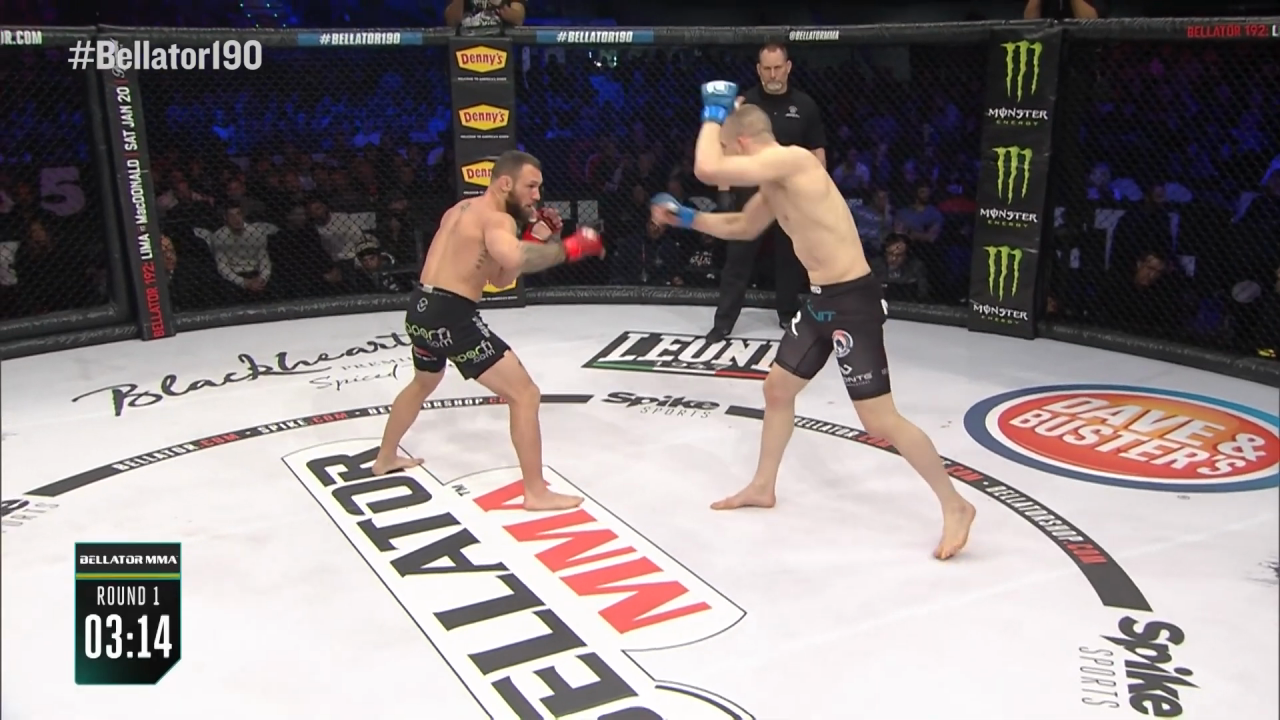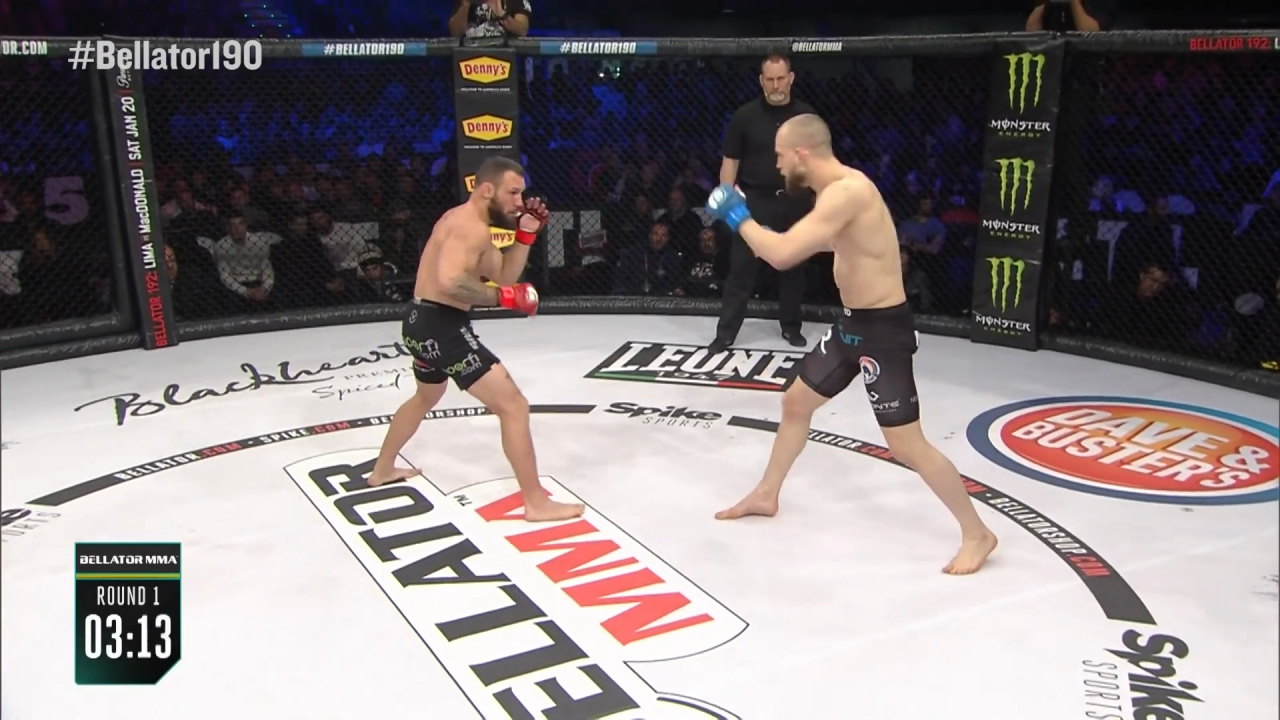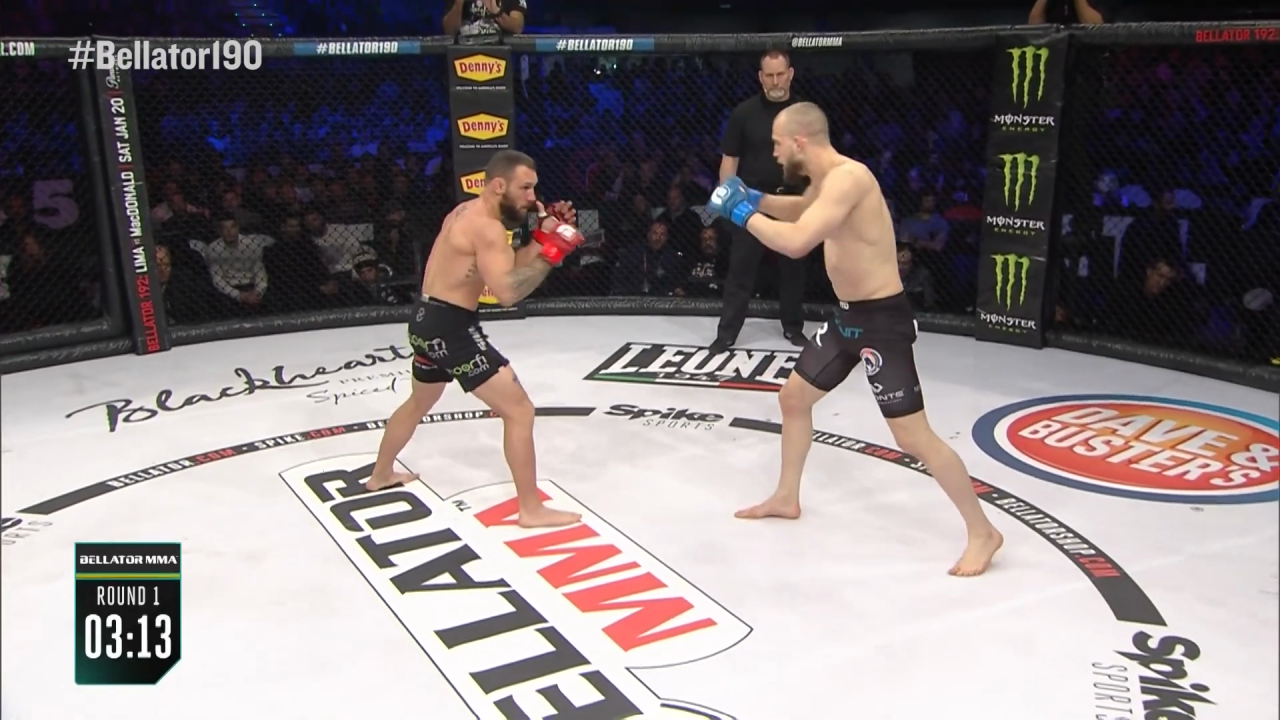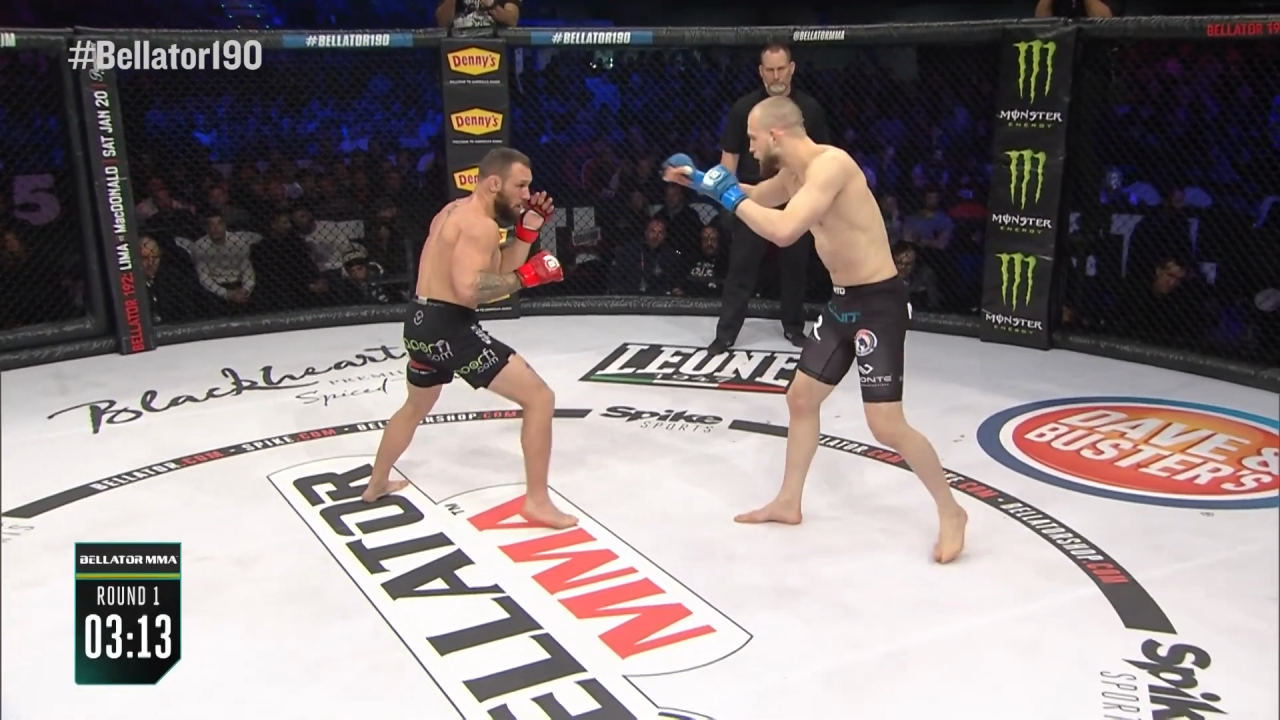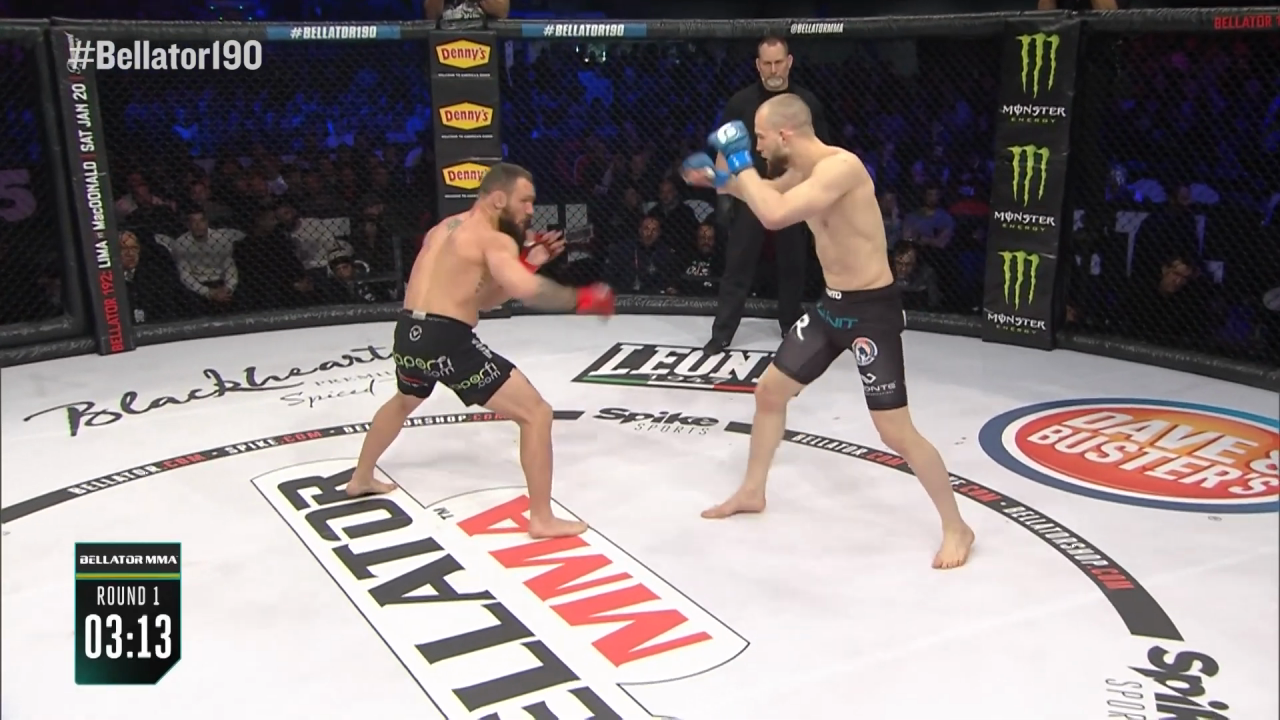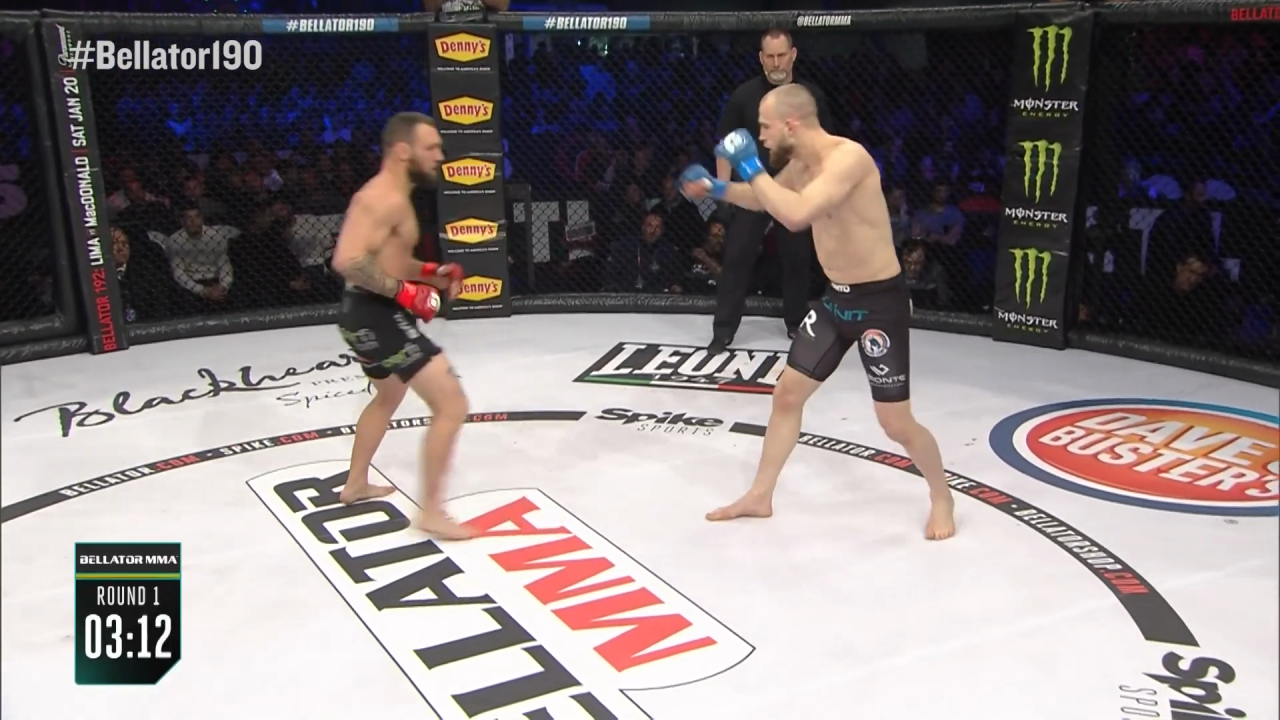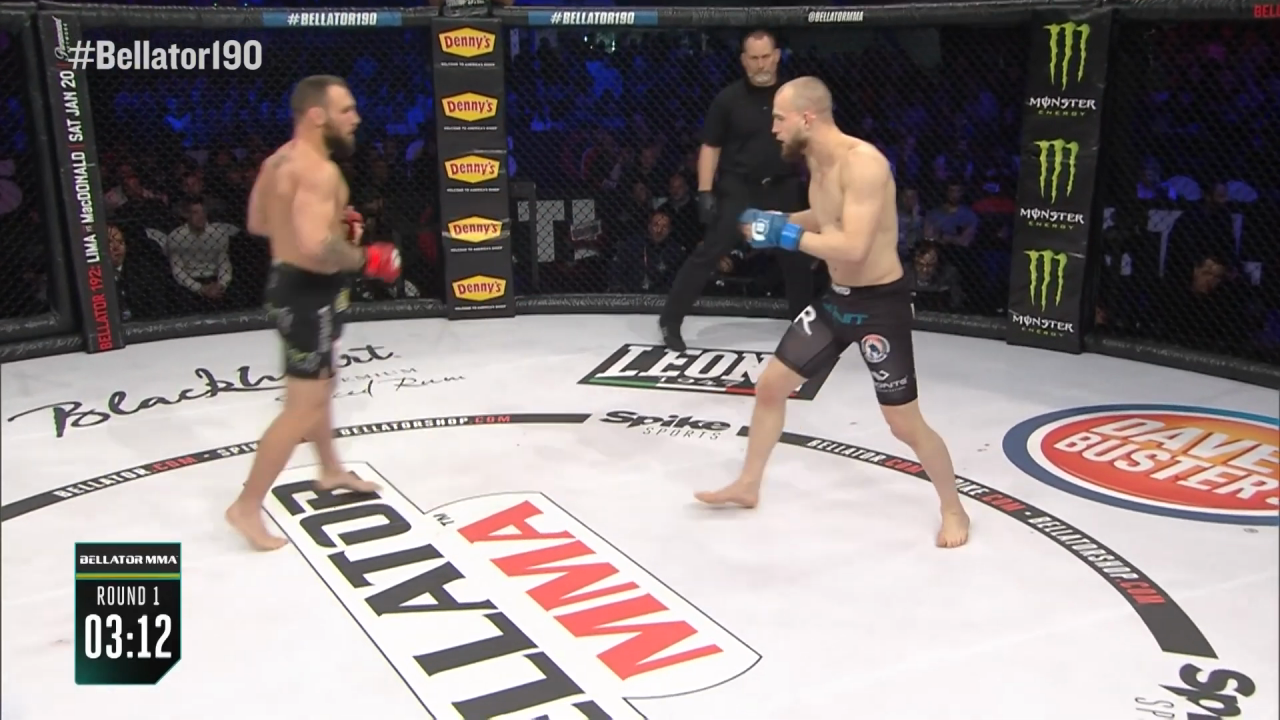
dt=0.3s
person 1, frame 1
left shoulder: (790, 161)
right shoulder: (773, 182)
left elbow: (708, 170)
right elbow: (743, 228)
left wrist: (712, 113)
right wrist: (683, 216)
left hip: (853, 302)
right hip: (821, 299)
left knee: (881, 419)
right knee: (778, 389)
left ankle: (955, 507)
right ankle: (761, 488)
person 1, frame 2
left shoulder: (847, 192)
right shoulder: (836, 187)
left elbow: (782, 254)
left wrist: (739, 217)
right wrist: (781, 239)
left hip: (884, 329)
right hip: (852, 323)
left knee: (907, 446)
right knee: (795, 404)
left ankle: (977, 535)
right ankle: (765, 496)
person 1, frame 3
left shoulder: (848, 177)
right shoulder: (828, 179)
left elbow: (797, 242)
right elbow: (799, 210)
left wrist: (743, 212)
right wrist: (748, 192)
left hip: (884, 319)
right hip: (848, 314)
left knee: (913, 436)
right knee: (793, 397)
left ankle: (981, 533)
right ankle: (786, 498)
person 1, frame 4
left shoulder: (831, 164)
right shoulder: (797, 171)
left elbow: (784, 231)
right elbow: (760, 197)
left wrist: (731, 197)
right wrist: (697, 177)
left hip: (879, 304)
right hip: (842, 301)
left knee: (887, 426)
right knee: (801, 399)
left ankle: (950, 513)
right ankle: (788, 503)
person 1, frame 5
left shoulder: (842, 168)
right shoulder: (808, 170)
left elbow: (774, 214)
right elbow: (768, 193)
left wrist: (740, 159)
right wrist: (717, 173)
left hip: (875, 310)
right hip: (833, 304)
left knee: (895, 433)
right knee: (770, 393)
left ankle: (956, 529)
right ankle: (750, 494)
person 1, frame 6
left shoulder: (849, 157)
right shoulder: (804, 162)
left elbow: (796, 215)
right elbow: (766, 198)
left wrist: (751, 165)
right wrist: (717, 187)
left hip: (881, 301)
right hip: (836, 298)
left knee: (896, 423)
right knee: (786, 395)
left ankle: (941, 498)
right ankle: (760, 496)
person 1, frame 7
left shoulder: (864, 163)
right shoulder: (818, 159)
left elbow: (852, 248)
left wrist: (788, 236)
right wrist: (776, 222)
left hip: (880, 304)
right hip: (836, 300)
left knee: (906, 425)
right knee: (769, 386)
left ankle: (953, 510)
right ankle: (747, 486)
person 2, frame 1
left shoulder: (463, 210)
right shoulder: (495, 218)
left elbow: (500, 275)
right elbow: (515, 259)
left wrist: (536, 235)
right wrist: (571, 248)
left hip: (423, 309)
right hip: (453, 317)
left knee: (421, 384)
right knee: (524, 395)
left ankle: (386, 457)
right ankle: (536, 492)
person 2, frame 2
left shoulder: (459, 219)
right shoulder: (471, 228)
left elbow: (504, 275)
right elbow: (449, 283)
left wrist: (526, 234)
right wrist: (505, 297)
left hip: (420, 322)
right hip: (443, 326)
left knee: (425, 398)
right knee: (514, 407)
left ankle: (383, 469)
right ankle: (536, 502)
person 2, frame 3
left shoulder: (466, 213)
right shoulder: (486, 228)
left elbow: (511, 272)
right elbow: (507, 293)
left wrist: (545, 233)
right wrist: (552, 254)
left hip: (427, 320)
right hip: (451, 327)
left knee: (419, 402)
right knee: (519, 411)
left ankle: (380, 474)
right ankle: (531, 510)
person 2, frame 4
left shoulder: (455, 212)
right shoulder: (480, 224)
left elbow: (497, 273)
right elbow: (470, 288)
left wrist: (527, 230)
right wrist: (528, 275)
left hip: (421, 321)
right hip: (451, 328)
left knee: (415, 408)
right knee: (539, 398)
left ankle: (377, 484)
right ankle: (537, 501)
person 2, frame 5
left shoulder: (446, 229)
right shoulder: (493, 240)
right elbow: (526, 289)
left wrist: (531, 257)
right wrist: (582, 299)
left hip: (409, 335)
right hip: (448, 342)
left knee: (401, 404)
right knee: (536, 416)
left ankle: (361, 479)
right ankle: (543, 518)
person 2, frame 6
left shoulder: (377, 194)
right shoulder: (387, 200)
right elbow: (348, 261)
left wrist: (430, 273)
right wrist: (405, 292)
left hip: (364, 314)
right hip: (380, 318)
left knee: (388, 400)
right knee: (452, 406)
left ankle: (356, 484)
right ankle: (432, 510)
person 2, frame 7
left shoulder: (278, 160)
right shoulder: (318, 171)
left elbow: (257, 221)
right elbow: (316, 247)
right wrist: (368, 258)
left hip: (289, 286)
right hip: (307, 294)
left knee: (319, 390)
right knee: (302, 408)
left ankle: (333, 472)
right ankle: (246, 507)
person 3, frame 1
left shoulder: (805, 105)
right shoulder: (742, 104)
left elbow: (816, 151)
right hip: (751, 189)
left knee: (790, 257)
right knee: (738, 258)
left ankle: (788, 316)
right ankle: (723, 322)
person 3, frame 2
left shoulder: (807, 116)
right shoulder: (745, 115)
right elbow: (729, 160)
left hip: (793, 202)
right hip: (753, 200)
left knee: (792, 268)
right knee: (741, 269)
left ankle: (791, 327)
right ankle: (726, 332)
person 3, frame 3
right shoulder: (744, 112)
right elbow: (730, 159)
left knee: (793, 267)
right knee: (741, 268)
left ankle: (792, 326)
right ankle: (726, 332)
person 3, frame 4
left shoulder: (810, 108)
right shoulder: (744, 107)
right elbow: (730, 155)
left knee: (795, 266)
right knee: (741, 266)
left ankle: (794, 326)
right ankle: (726, 332)
person 3, frame 5
left shoulder: (808, 102)
right shoulder: (742, 102)
right wrist: (724, 194)
left knee: (794, 264)
right knee: (738, 264)
left ankle: (791, 326)
right ankle: (722, 332)
person 3, frame 6
left shoulder: (812, 96)
right shoulder: (744, 95)
left knee: (797, 260)
right knee: (737, 258)
left ankle: (796, 323)
right ankle: (724, 330)
person 3, frame 7
right shoulder: (728, 98)
right elbow: (710, 148)
right wrist: (705, 193)
left hip: (784, 190)
right hip: (738, 189)
left knee: (798, 262)
right knee: (707, 255)
right ankle: (670, 321)
